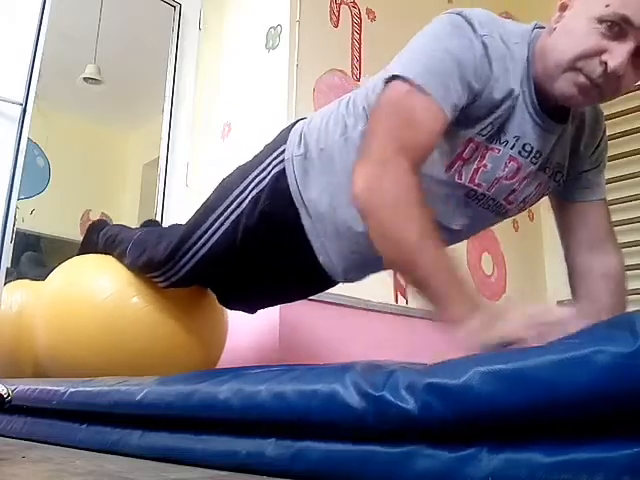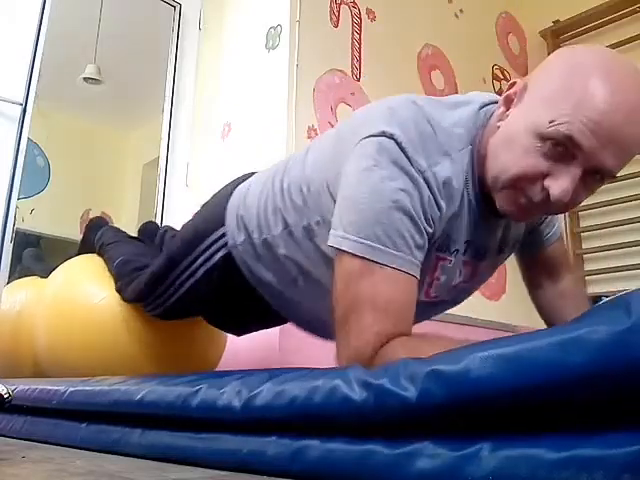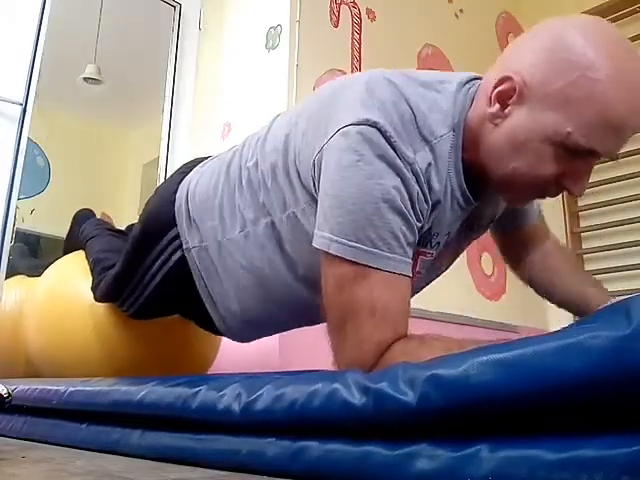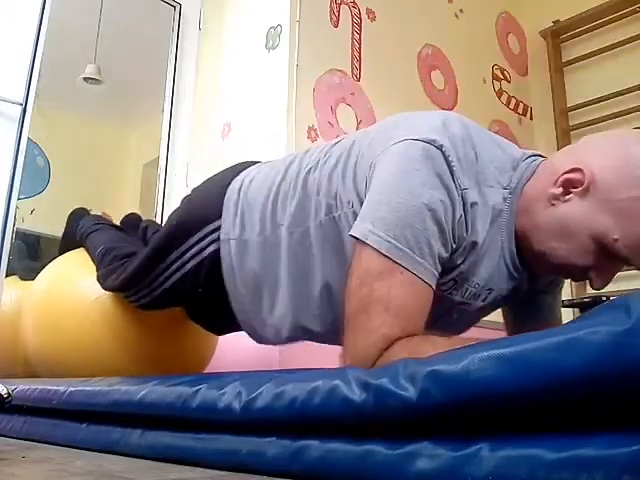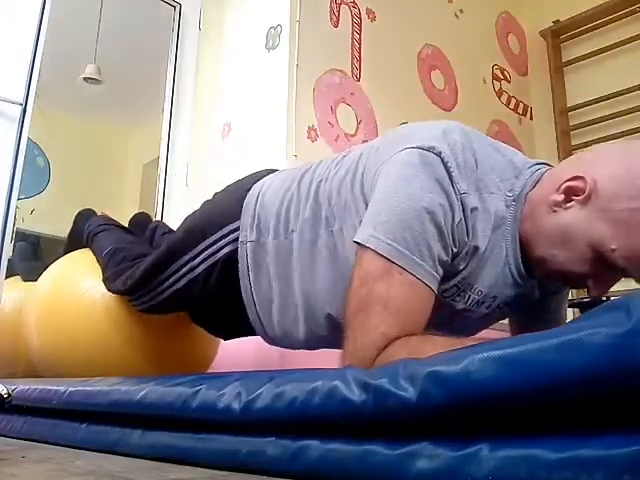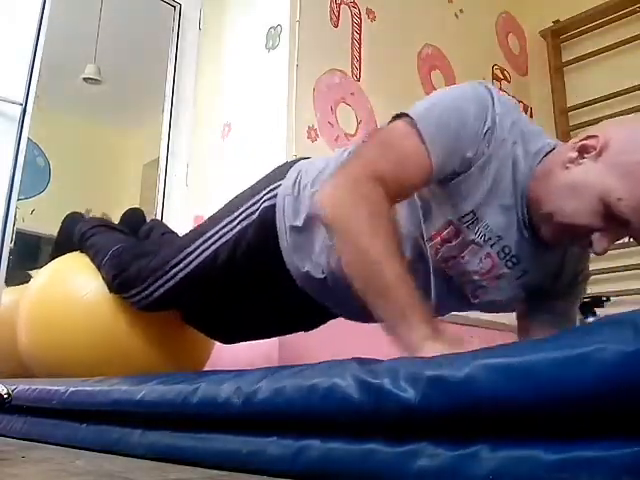
dt=0.5s
person 1, frame 1
left shoulder: (586, 132)
left elbow: (595, 253)
right elbow: (377, 172)
right wrist: (475, 314)
right hip: (297, 186)
left knee: (233, 294)
right knee: (171, 265)
left ankle: (159, 236)
right ankle: (110, 237)
person 1, frame 2
left shoulder: (540, 176)
right shoulder: (402, 154)
left elbow: (555, 278)
right elbow: (367, 358)
right hip: (245, 240)
left knee: (223, 319)
right knee: (148, 290)
left ankle: (162, 239)
right ankle: (105, 239)
person 1, frame 3
left shoulder: (509, 148)
right shoulder: (380, 137)
left elbow: (532, 248)
right elbow: (367, 362)
right hip: (197, 228)
left knee: (203, 322)
right knee: (124, 294)
left ankle: (109, 234)
right ankle: (90, 233)
person 1, frame 4
left shoulder: (540, 241)
right shoulder: (437, 163)
right elbow: (371, 359)
right hip: (231, 225)
left knee: (202, 317)
right knee: (130, 281)
left ankle: (139, 232)
right ankle: (88, 230)
person 1, frame 5
left shoulder: (549, 251)
right shoulder: (442, 172)
right elbow: (370, 359)
left hip: (282, 271)
right hip: (252, 230)
left knee: (201, 315)
right knee: (138, 280)
left ankle: (151, 234)
right ankle: (97, 231)
person 1, frame 6
left shoulder: (566, 264)
right shoulder: (485, 119)
right elbow: (345, 194)
right wrist: (425, 341)
right hip: (289, 217)
left knee: (204, 318)
right knee: (144, 283)
left ankle: (150, 232)
right ankle: (86, 232)
